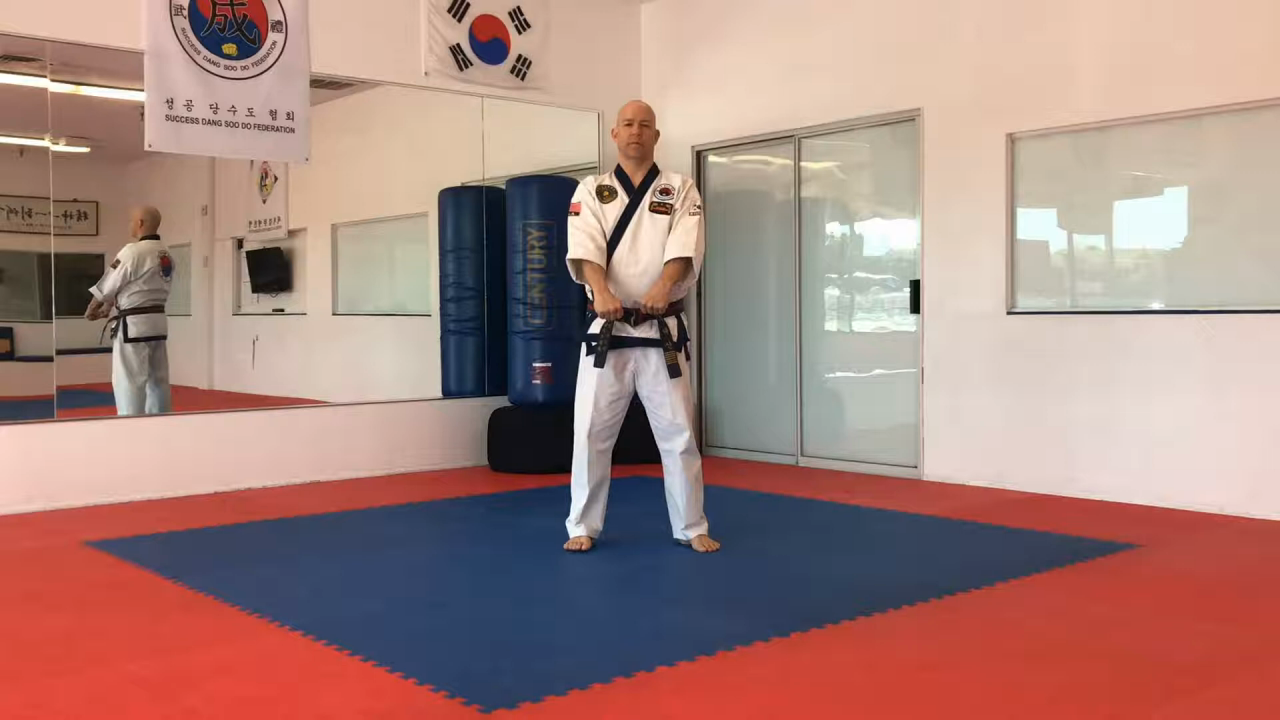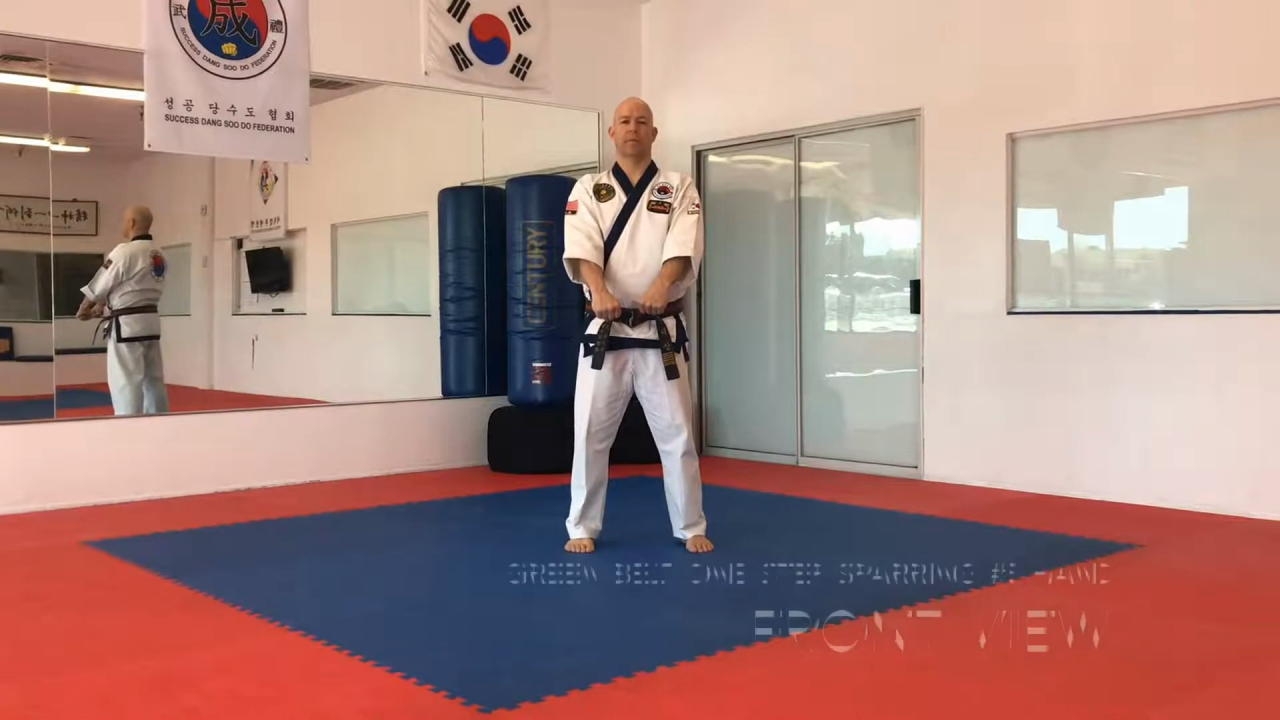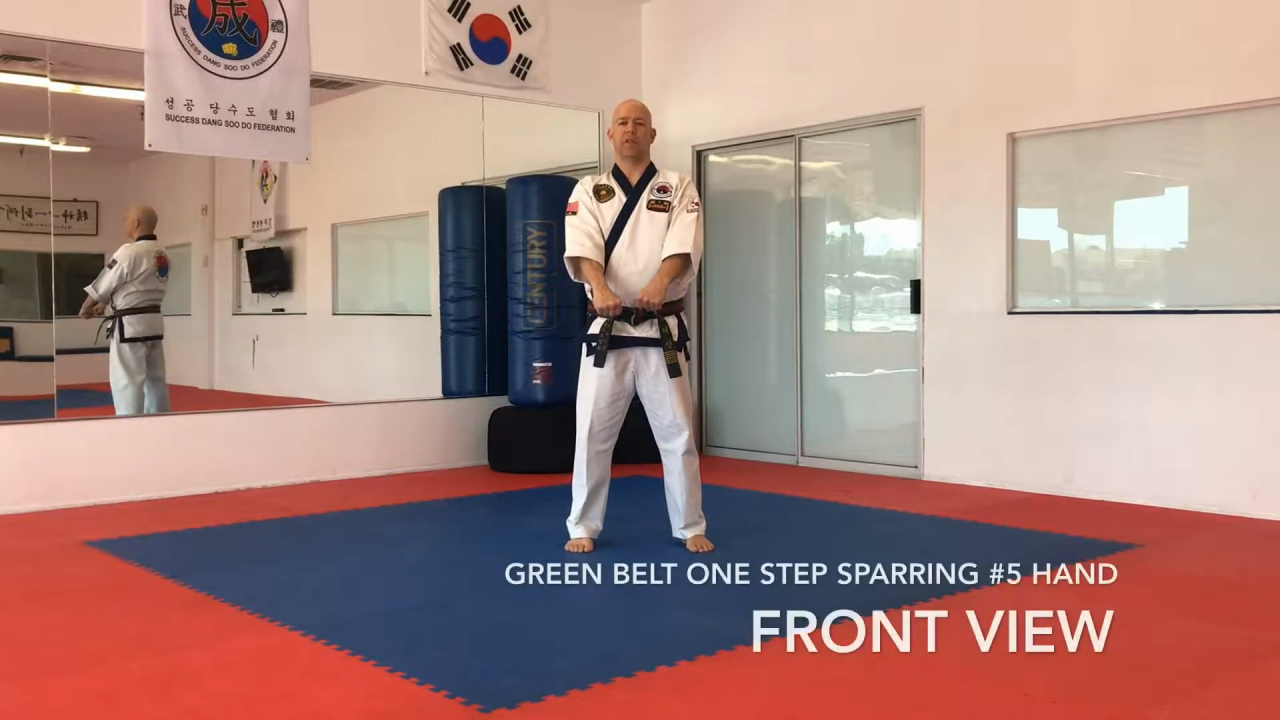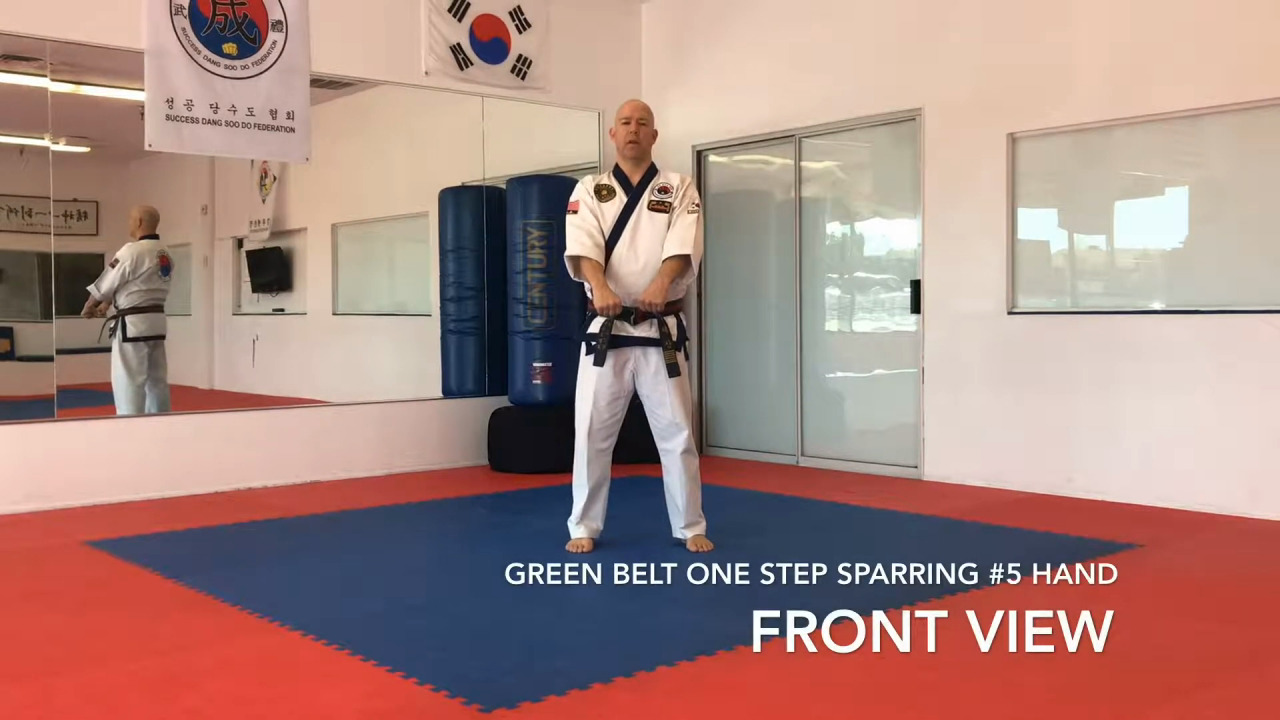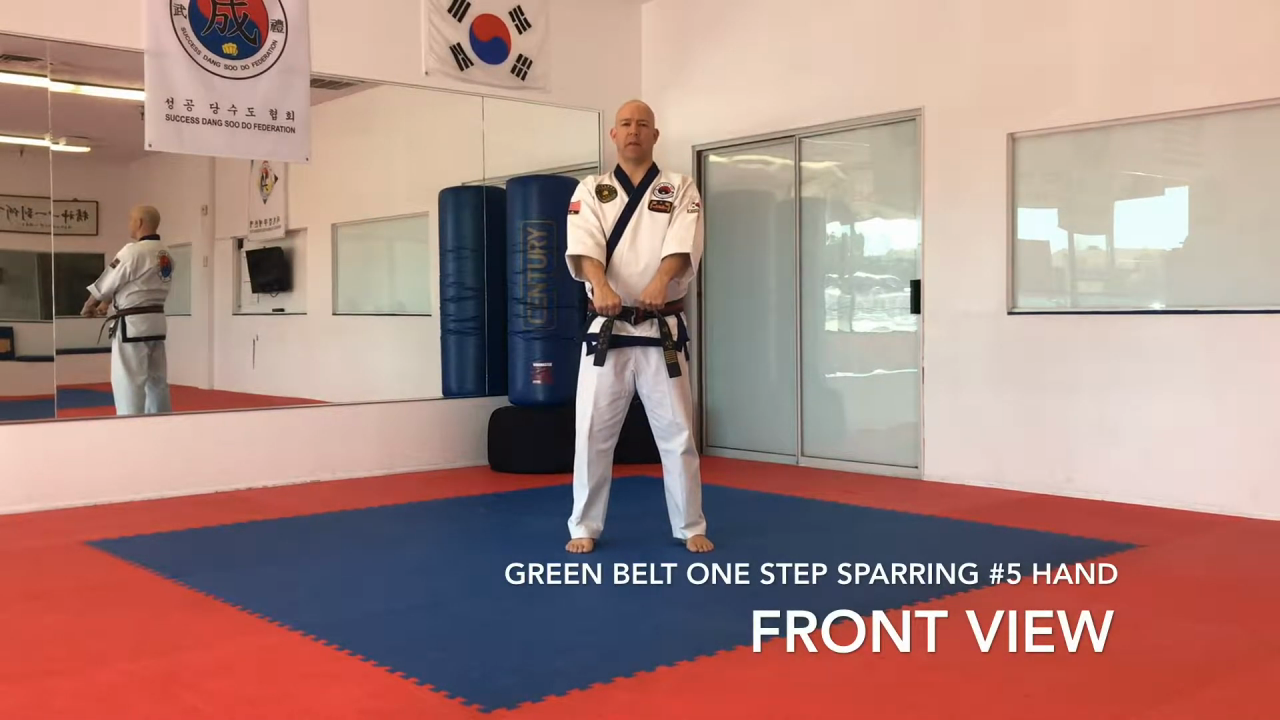
dt=1s
person 1, frame 1
left shoulder: (679, 189)
right shoulder: (590, 190)
left elbow: (684, 248)
right elbow: (585, 248)
left wrist: (663, 287)
right wrist: (601, 292)
left hip: (662, 330)
right hip: (607, 329)
left knee: (677, 431)
right knee: (592, 431)
left ankle: (692, 527)
right ankle: (582, 526)
person 1, frame 2
left shoulder: (678, 187)
right shoulder: (588, 189)
left elbow: (684, 247)
right elbow: (582, 248)
left wrist: (662, 286)
right wrist: (599, 291)
left hip: (661, 330)
right hip: (605, 329)
left knee: (676, 432)
right knee: (590, 433)
left ankle: (690, 527)
right ankle: (583, 527)
person 1, frame 3
left shoulder: (677, 187)
right shoulder: (588, 191)
left elbow: (683, 245)
right elbow: (583, 247)
left wrist: (660, 283)
right wrist: (600, 289)
left hip: (662, 329)
right hip: (607, 329)
left knee: (677, 431)
right knee: (593, 432)
left ankle: (690, 526)
right ankle: (583, 527)
person 1, frame 4
left shoulder: (678, 188)
right shoulder: (589, 190)
left elbow: (683, 247)
right elbow: (584, 247)
left wrist: (661, 285)
right wrist: (600, 289)
left hip: (661, 329)
right hip: (606, 329)
left knee: (676, 431)
right knee: (592, 431)
left ankle: (690, 526)
right ankle: (584, 526)
person 1, frame 5
left shoulder: (679, 188)
right shoulder: (590, 191)
left elbow: (682, 245)
right elbow: (585, 246)
left wrist: (660, 282)
right wrist: (601, 286)
left hip: (662, 330)
right hip: (607, 329)
left knee: (677, 432)
right knee: (593, 431)
left ankle: (690, 526)
right ankle: (585, 526)
person 2, frame 1
left shoulder: (133, 251)
right shoulder: (165, 255)
left elbow: (107, 285)
left wrist: (92, 309)
right wrist: (109, 307)
left hip: (134, 323)
right hip: (157, 321)
left knee: (129, 381)
right knee: (158, 379)
person 2, frame 2
left shoulder: (125, 252)
right shoulder: (157, 254)
left elbow: (98, 286)
left wrist: (83, 309)
right wrist: (102, 305)
left hip: (127, 324)
right hip: (150, 321)
left knee: (126, 382)
right knee: (153, 379)
person 2, frame 3
left shoulder: (129, 252)
right shoulder: (162, 255)
left elbow: (103, 284)
left wrist: (86, 307)
right wrist: (105, 303)
left hip: (130, 324)
right hip: (153, 322)
left knee: (128, 382)
right knee: (155, 379)
person 2, frame 4
left shoulder: (132, 251)
right shoulder: (164, 255)
left elbow: (105, 283)
left wrist: (89, 306)
right wrist: (107, 304)
left hip: (133, 324)
right hip: (156, 321)
left knee: (129, 382)
right knee: (156, 379)
person 2, frame 5
left shoulder: (133, 251)
right shoulder: (165, 256)
left elbow: (105, 284)
left wrist: (89, 305)
right wrist: (108, 303)
left hip: (133, 324)
right hip: (156, 322)
left knee: (129, 381)
right knee: (157, 380)
